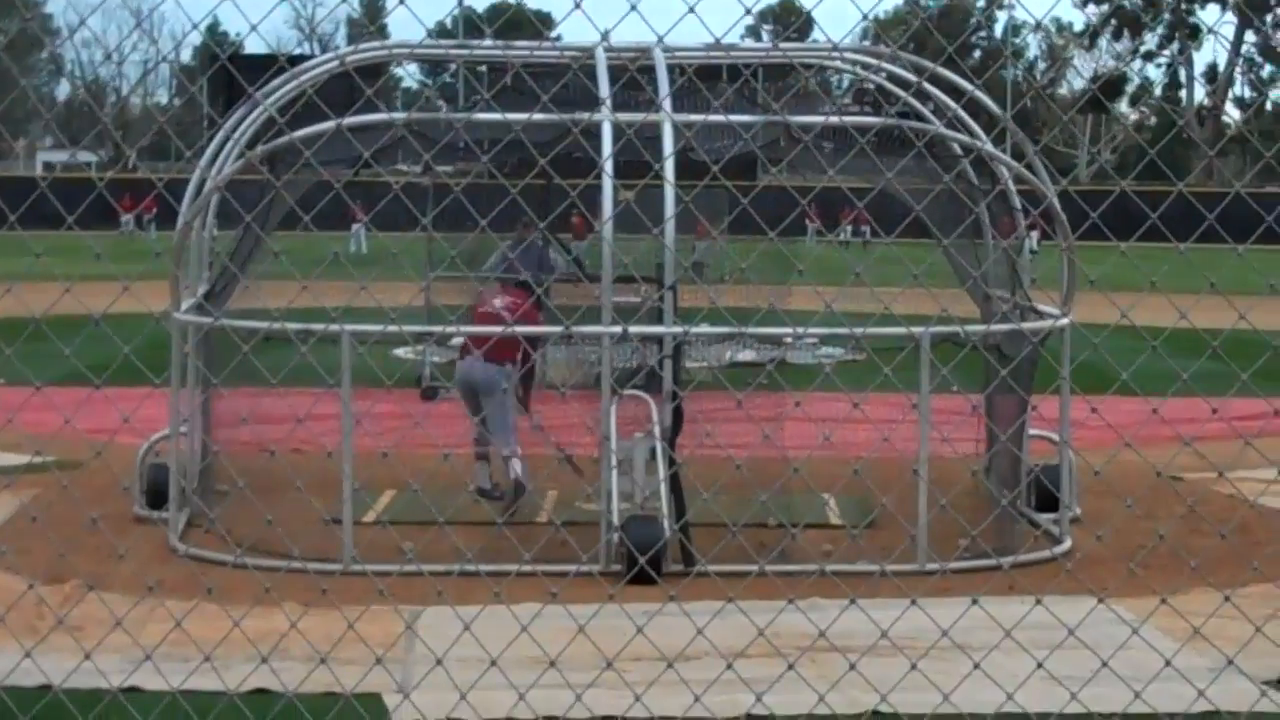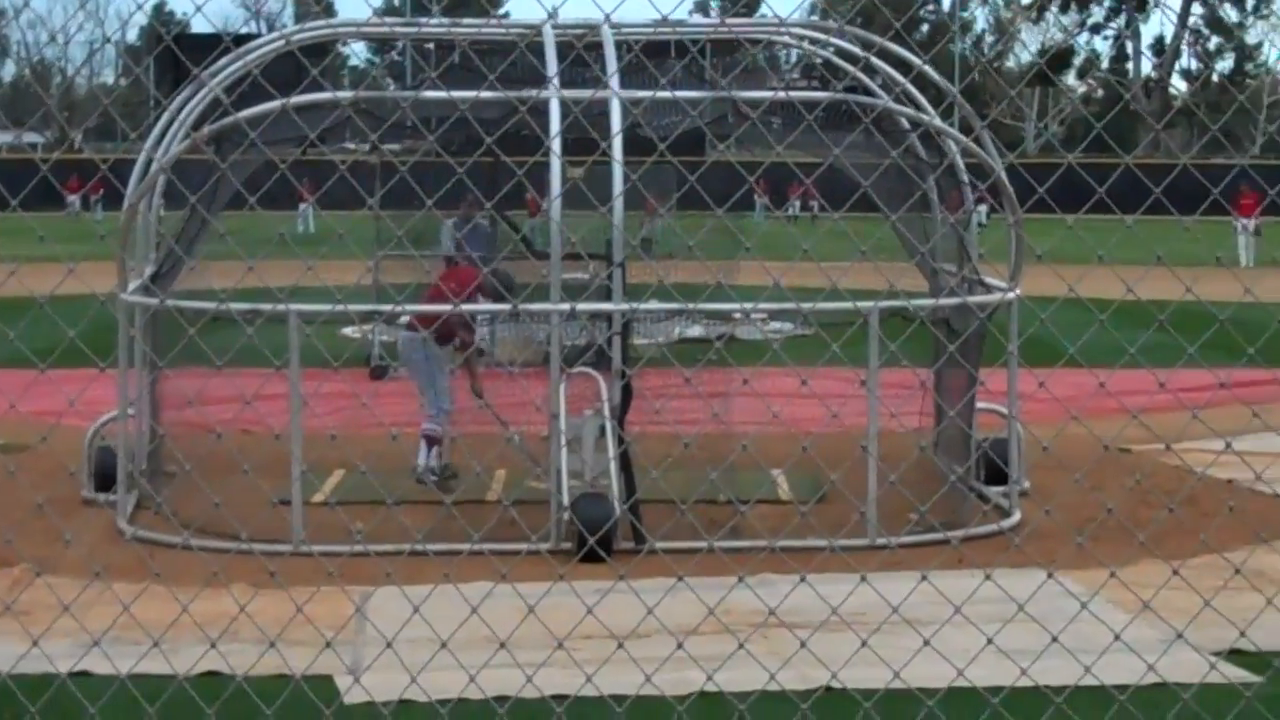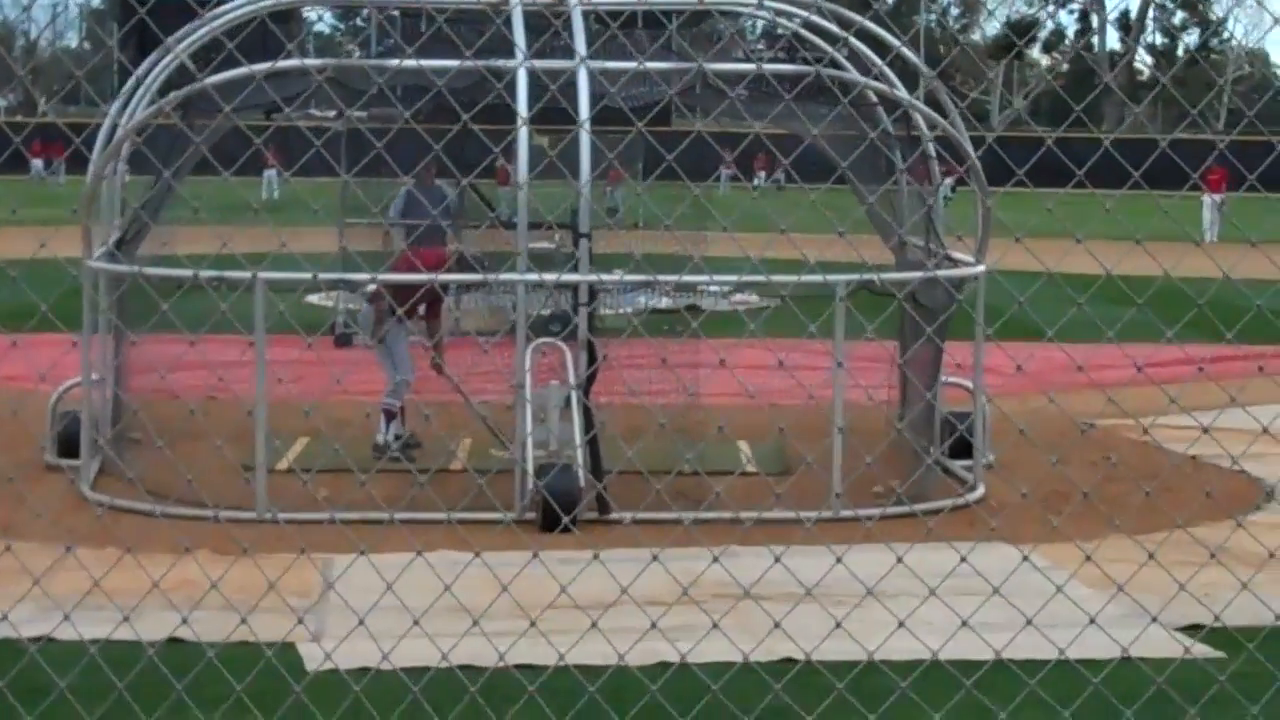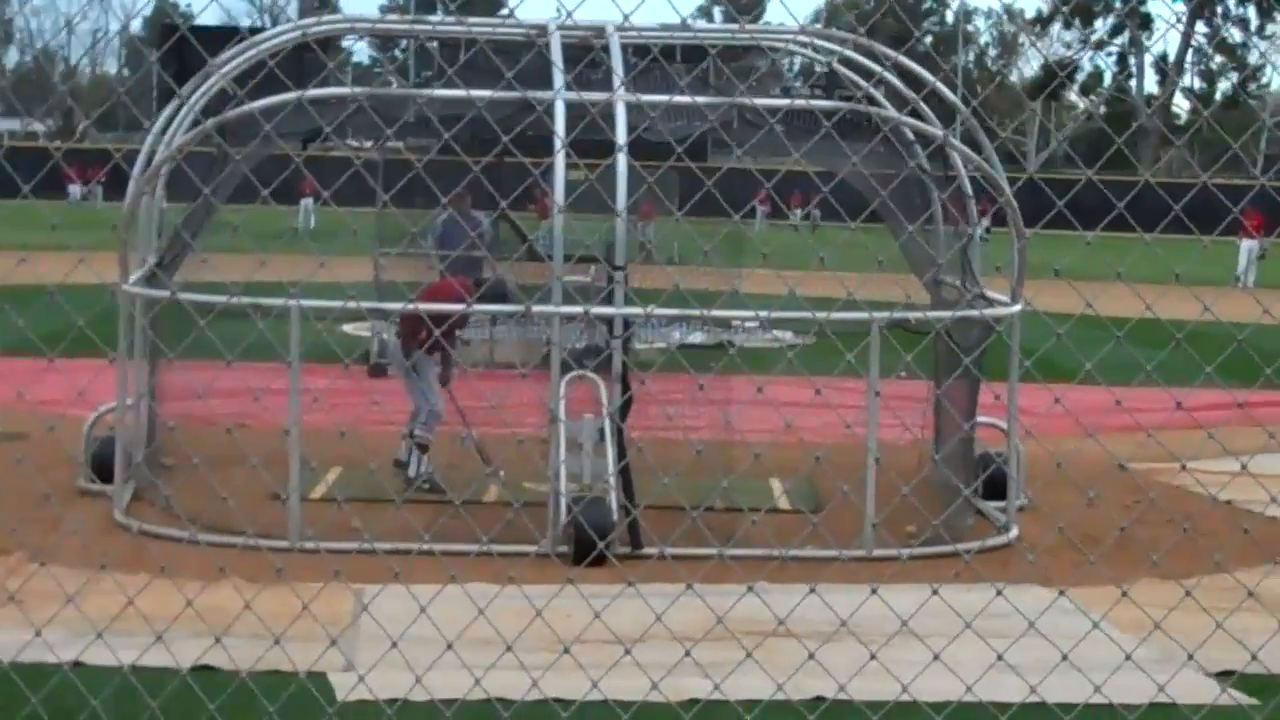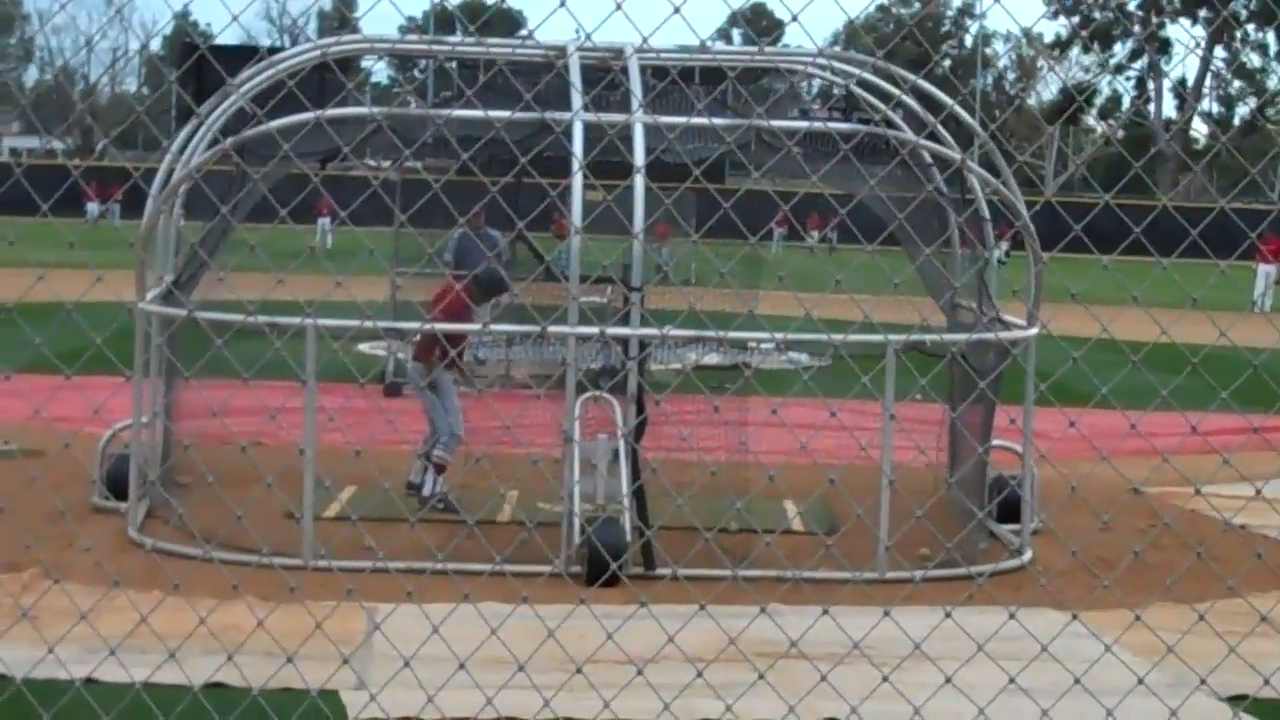
dt=0.4s
person 1, frame 1
left shoulder: (489, 296)
right shoulder: (531, 313)
right elbow: (530, 360)
right wrist: (525, 397)
left hip: (466, 365)
right hip: (497, 369)
left knee: (482, 425)
right knee: (505, 432)
left ankle: (483, 483)
right ankle: (516, 477)
person 1, frame 2
left shoulder: (471, 296)
right shoulder: (467, 276)
left elbow: (467, 343)
left wrist: (475, 379)
right wrist: (461, 333)
left hip: (423, 341)
right hip: (422, 341)
left knee: (442, 405)
right knee: (439, 406)
left ankle: (436, 462)
right ankle: (425, 467)
person 1, frame 3
left shoulder: (440, 277)
right shoulder: (433, 261)
left elbow: (433, 316)
right elbow: (389, 280)
left wrist: (437, 355)
right wrist: (380, 324)
left hip: (394, 318)
right hip: (380, 316)
left knee: (403, 376)
right knee: (400, 378)
left ankle: (398, 432)
right ankle: (384, 441)
person 1, frame 4
left shoulder: (465, 295)
right shoulder: (450, 291)
left elbow: (452, 334)
right elbow: (409, 316)
left wrist: (447, 368)
right wrist: (409, 355)
left hip: (426, 349)
right hip: (410, 349)
left knee: (425, 406)
right knee: (432, 409)
left ankle: (406, 457)
right ankle: (417, 474)
person 1, frame 5
left shoulder: (462, 297)
right shoulder: (454, 297)
right elbow: (429, 334)
left wrist: (459, 366)
right wrist: (430, 374)
left hip: (437, 369)
right hip: (430, 370)
left knee: (440, 428)
right knee: (453, 431)
left ankle: (417, 481)
right ankle: (431, 492)
